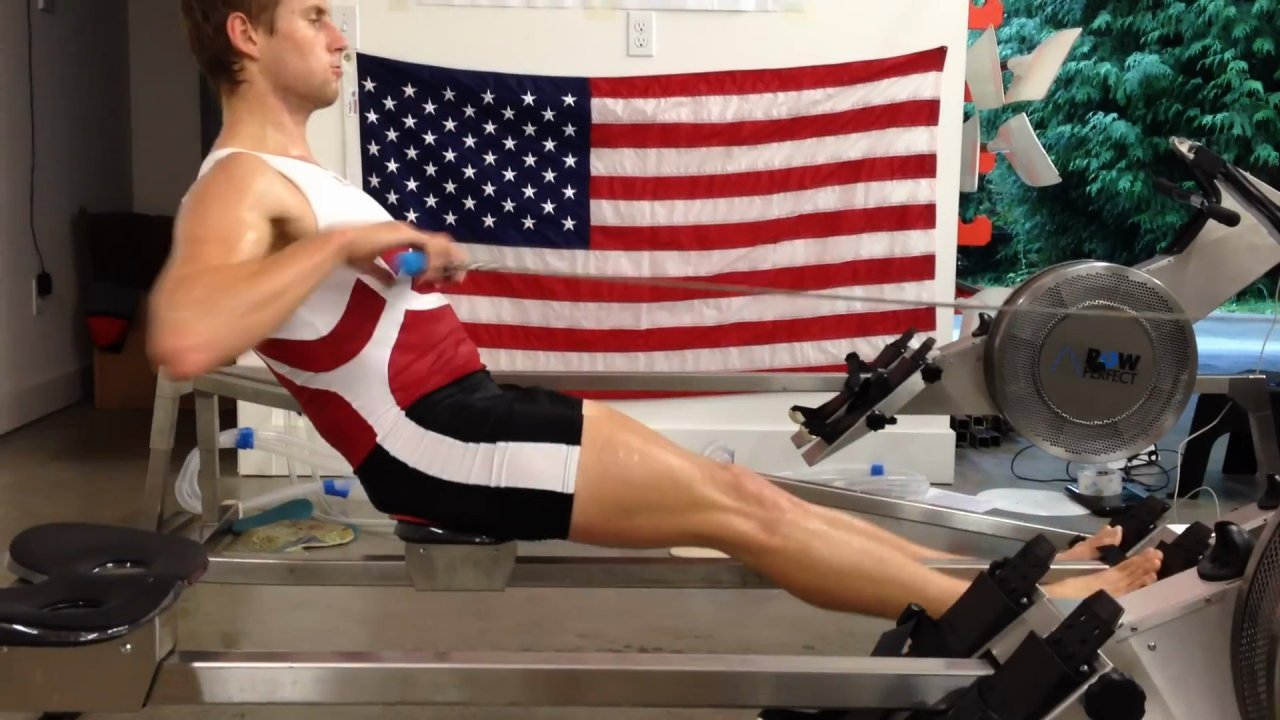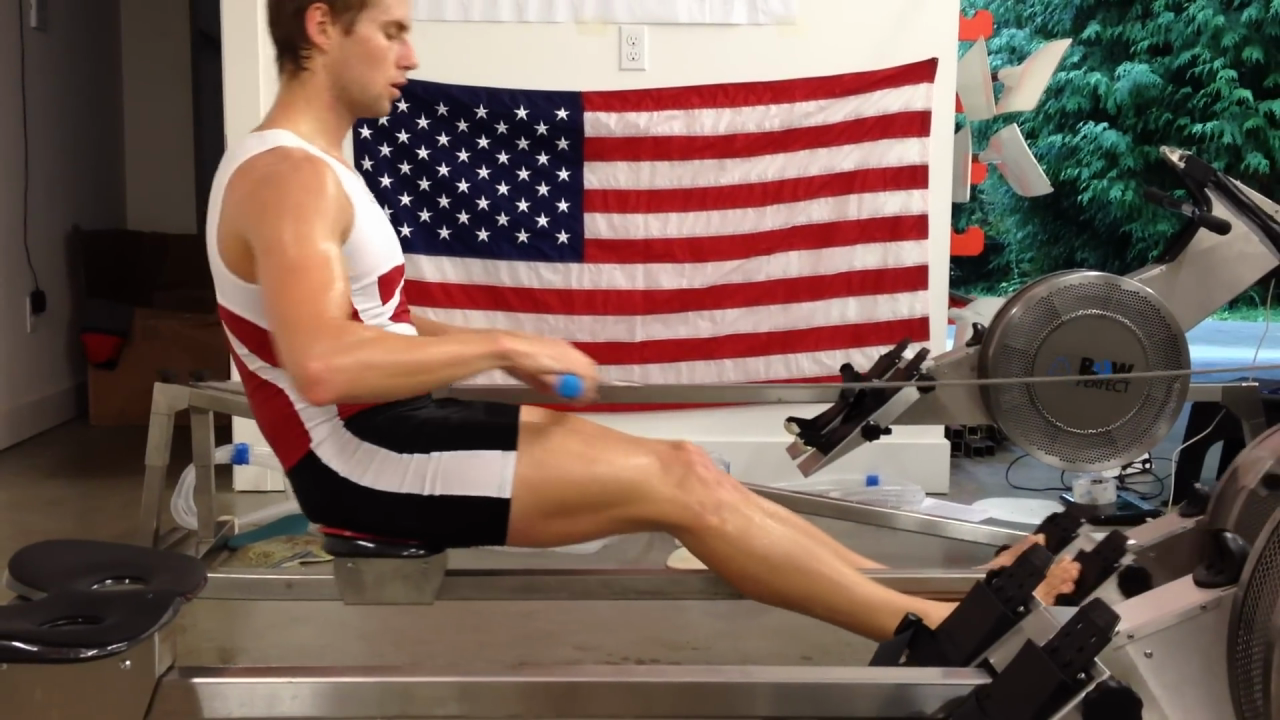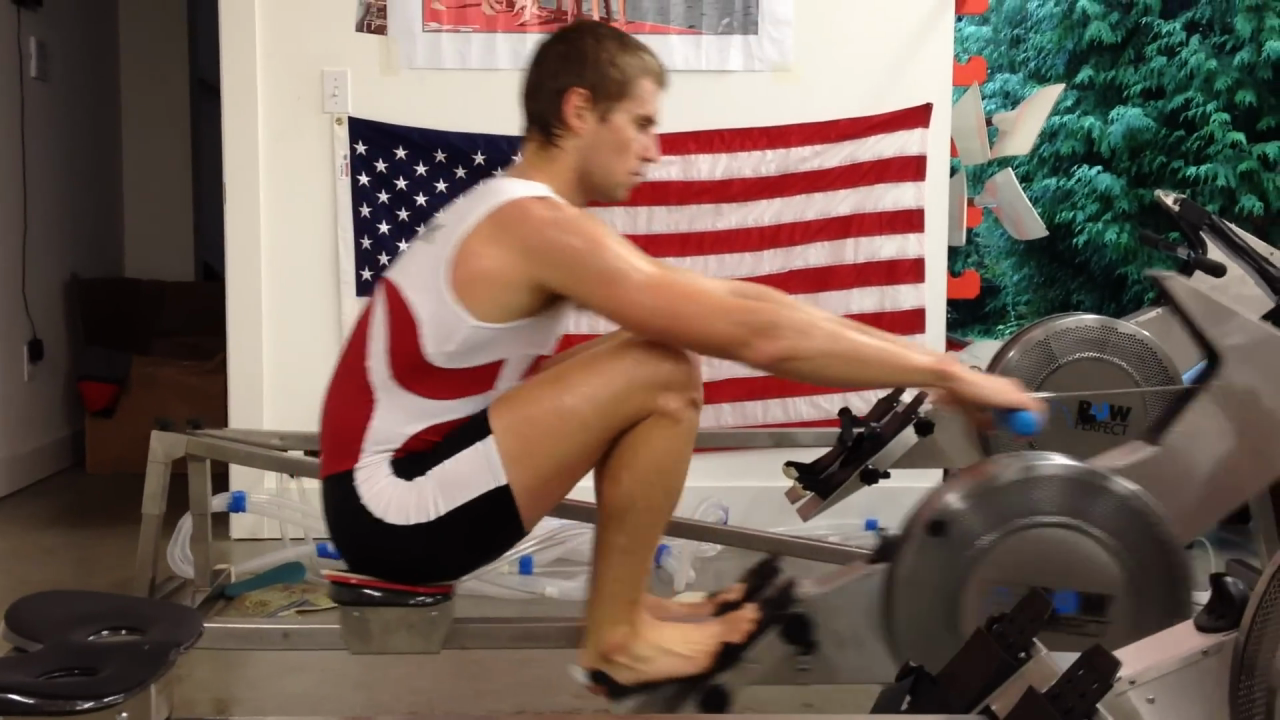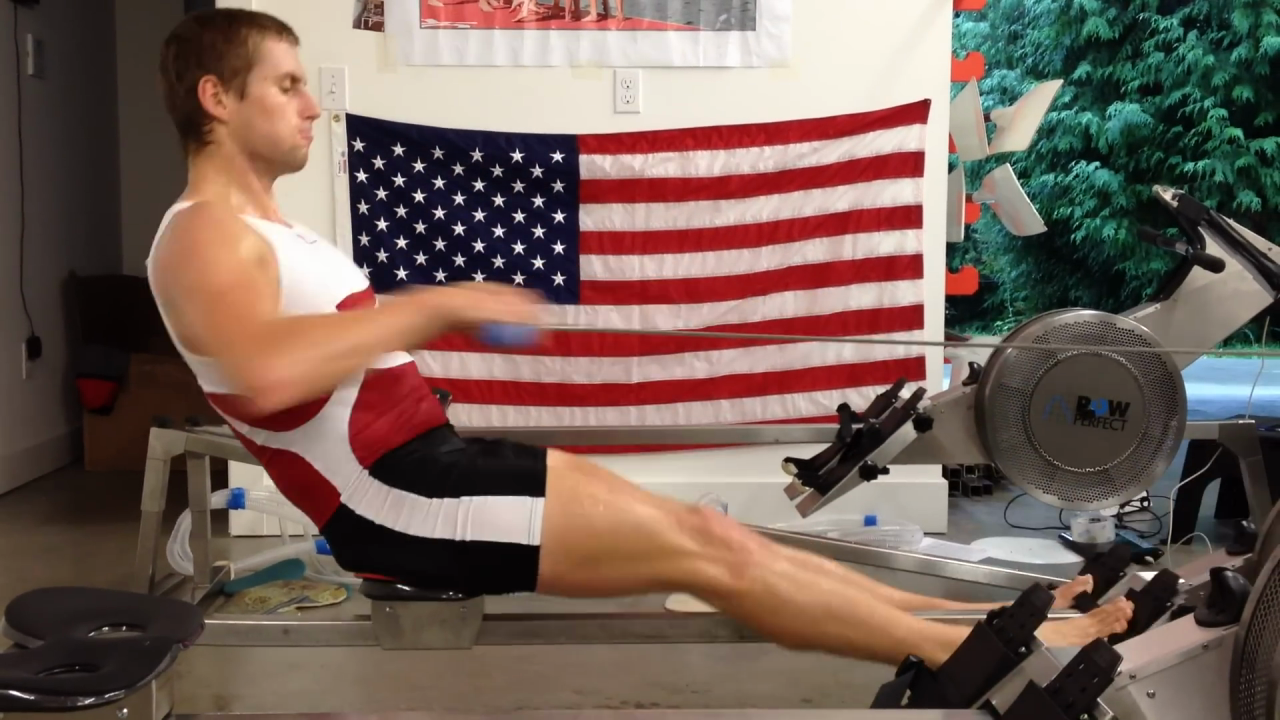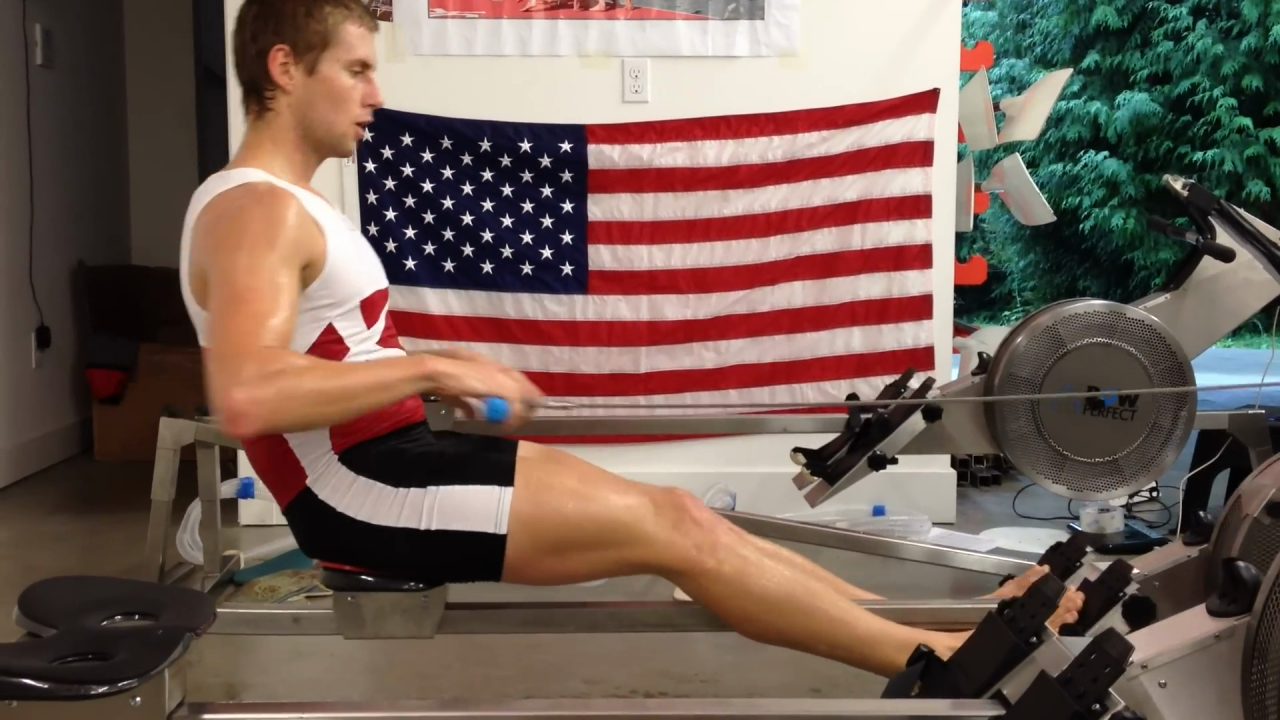
dt=1s
person 1, frame 1
left shoulder: (285, 170)
right shoulder: (236, 186)
right elbow: (184, 339)
left wrist: (412, 262)
right wrist: (348, 241)
left hip: (466, 409)
right hip: (438, 450)
left knee: (736, 490)
right knee: (739, 510)
person 1, frame 2
left shoulder: (299, 164)
right shoulder: (288, 178)
right elbow: (324, 367)
left wrist: (500, 348)
right wrist: (505, 350)
left hip: (385, 437)
right hip: (364, 465)
left knee: (682, 468)
right knee: (680, 488)
left ankle: (918, 598)
right ankle: (938, 629)
person 1, frame 3
left shoulder: (513, 212)
right shoulder: (540, 228)
left elbow: (727, 303)
right elbow: (759, 335)
right wrist: (944, 372)
left hip: (396, 487)
right hip: (395, 515)
left knee: (656, 363)
right knee: (664, 372)
left ankle: (628, 611)
right ankle: (618, 629)
person 1, frame 4
left shoulder: (257, 227)
right shoulder: (204, 240)
right elbow: (274, 378)
left wrist: (424, 310)
right wrist: (441, 306)
left hip: (433, 469)
right hip: (403, 507)
left knee: (710, 533)
right knee: (709, 553)
left ankle: (976, 622)
person 1, frame 5
left shoulder: (278, 201)
right shoulder: (256, 212)
right elbow: (253, 396)
left wrist: (443, 375)
right wrist: (437, 368)
left hip: (382, 464)
right hip: (360, 492)
left knee: (676, 513)
right knee: (675, 533)
left ankle: (934, 628)
right ankle: (950, 658)
